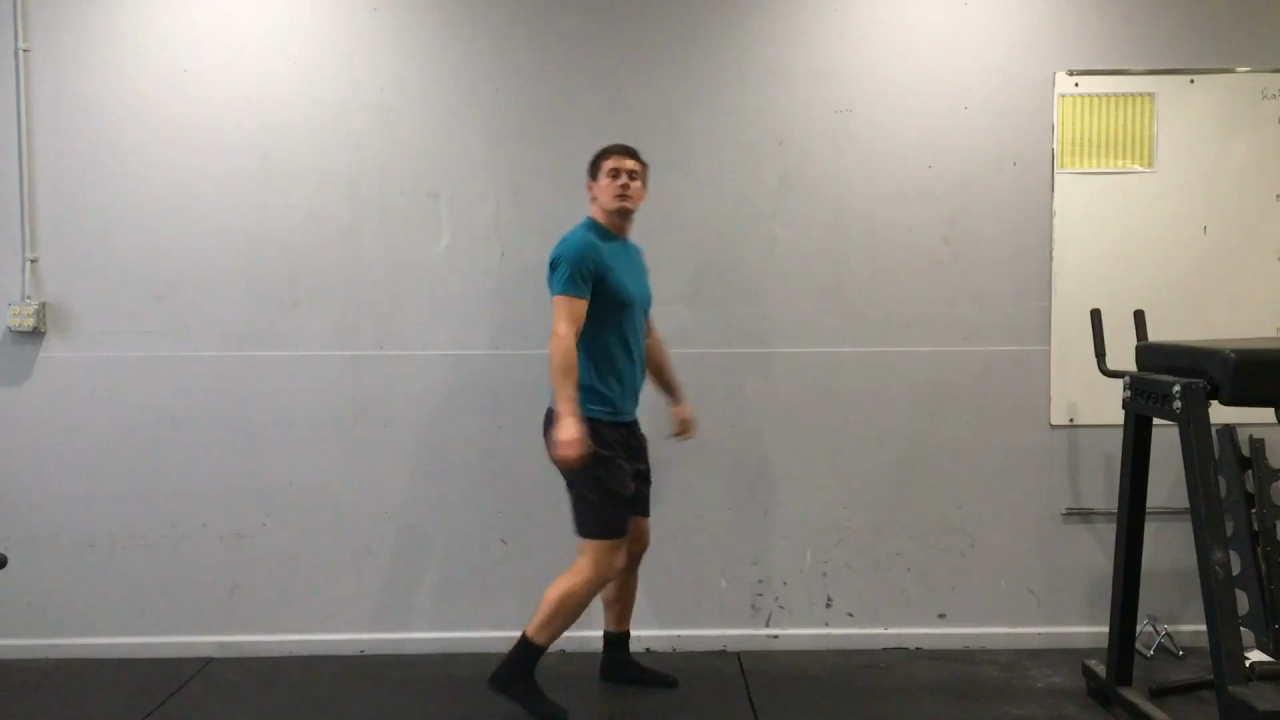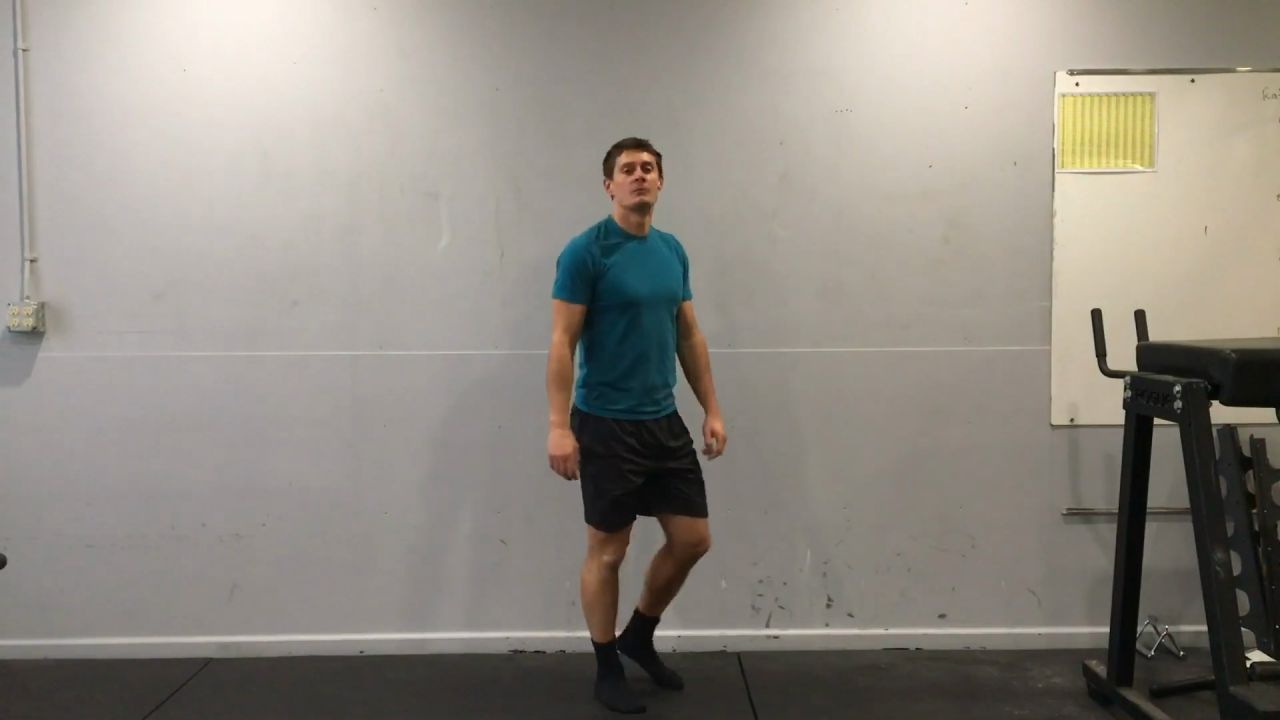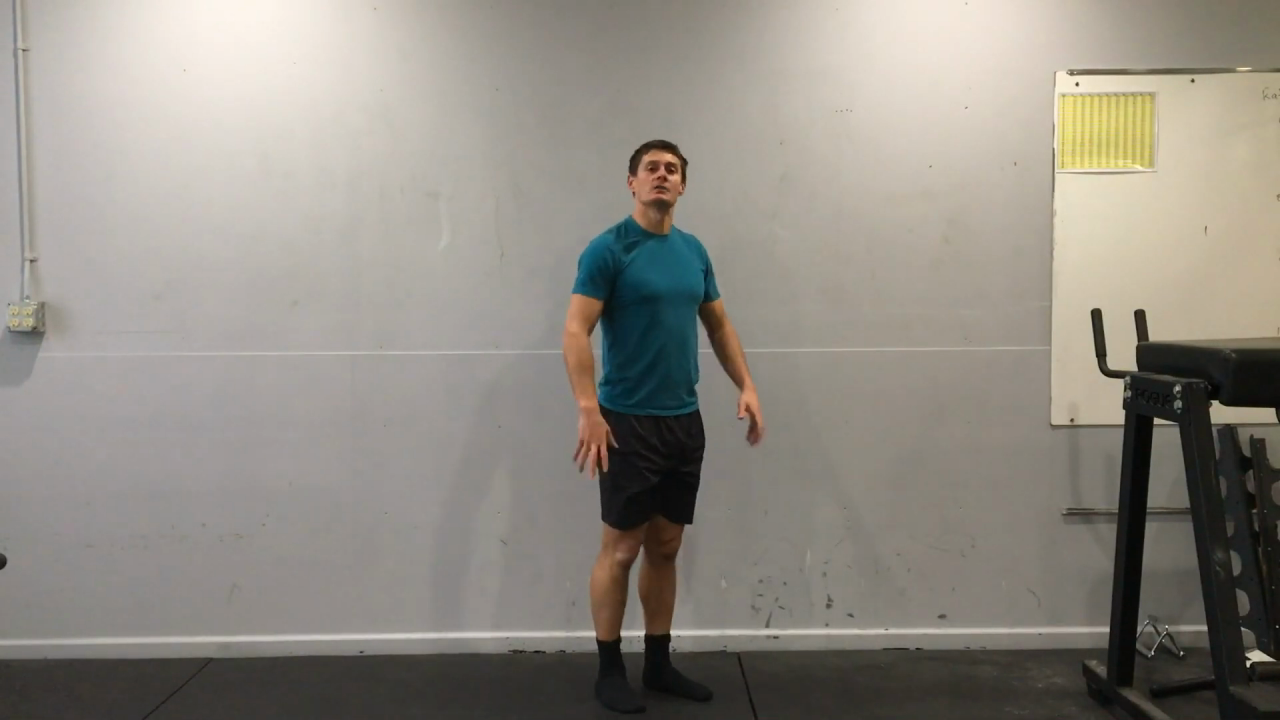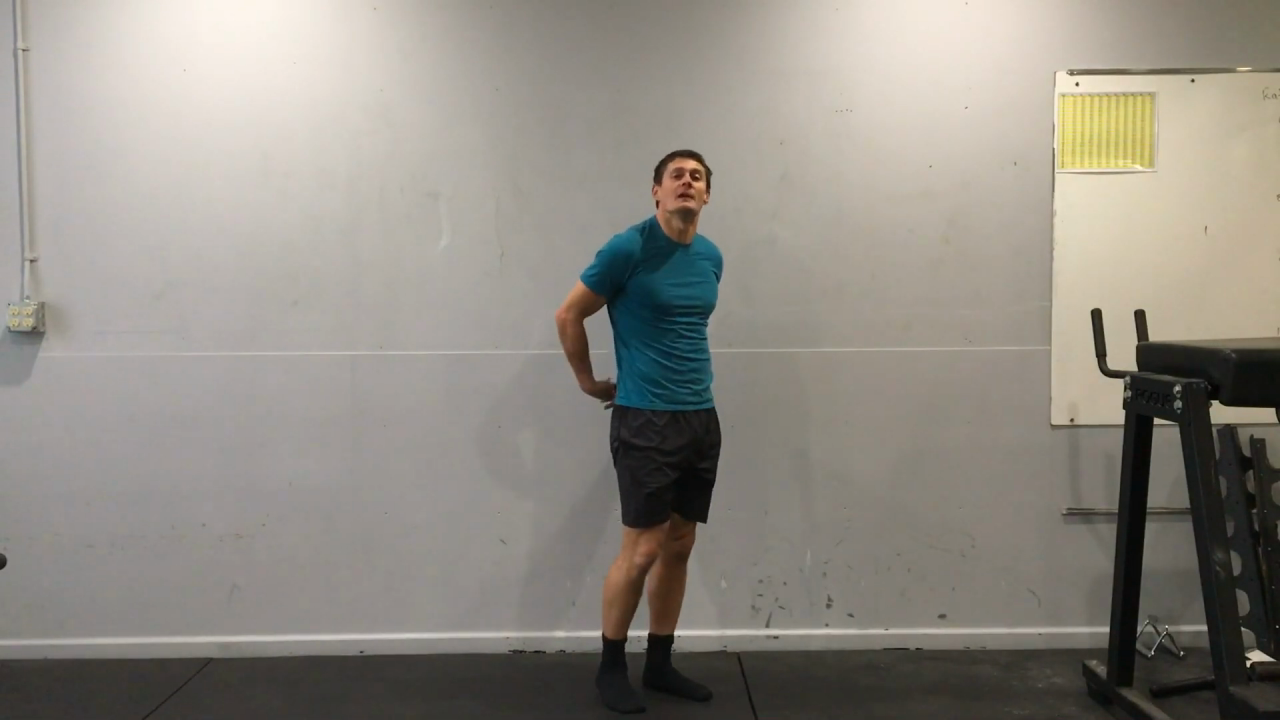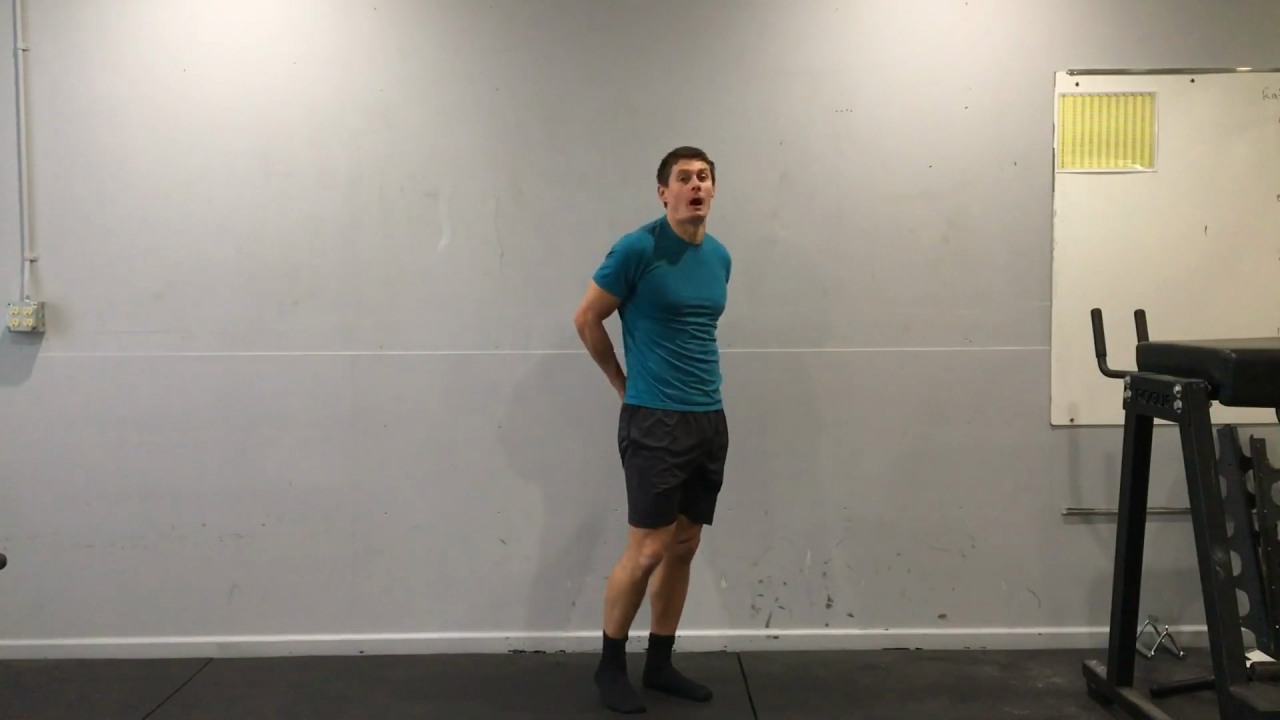
dt=1s
person 1, frame 1
left shoulder: (632, 255)
right shoulder: (581, 248)
left elbow: (645, 338)
right elbow: (563, 338)
left wrist: (676, 399)
right wrist: (569, 415)
left hip: (622, 424)
right hip: (590, 428)
left knee: (633, 544)
right knee: (600, 561)
left ankle: (617, 656)
right ankle: (516, 669)
person 1, frame 2
left shoulder: (672, 250)
right shoulder: (586, 251)
left elbow: (688, 335)
right elbow: (562, 343)
left wrist: (711, 409)
right wrist: (560, 425)
left hip: (664, 422)
right hip: (607, 426)
left knee: (693, 539)
right knee: (607, 551)
left ankle: (638, 636)
right ankle: (608, 671)
person 1, frame 3
left shoulder: (693, 250)
right shoulder: (609, 250)
left elbow: (719, 327)
right elbow: (576, 332)
left wrist: (746, 387)
right wrist: (589, 410)
left hip: (684, 422)
right hip: (629, 423)
left knee: (665, 546)
right knee: (621, 549)
left ankle: (659, 664)
right ankle: (609, 671)
person 1, frame 4
left shoulder: (711, 257)
right shoulder: (627, 249)
right elbow: (568, 316)
right wrist: (588, 381)
left hip: (702, 419)
right hip: (645, 420)
left knee: (679, 546)
right knee: (643, 550)
left ankle: (660, 663)
right ankle: (611, 666)
person 1, frame 5
left shoulder: (720, 257)
right shoulder: (637, 249)
right elbow: (587, 318)
right wrist: (624, 383)
left hip: (710, 420)
right hip: (655, 421)
left knee: (683, 548)
right knee: (647, 551)
left ankle: (659, 663)
right ankle: (610, 665)
